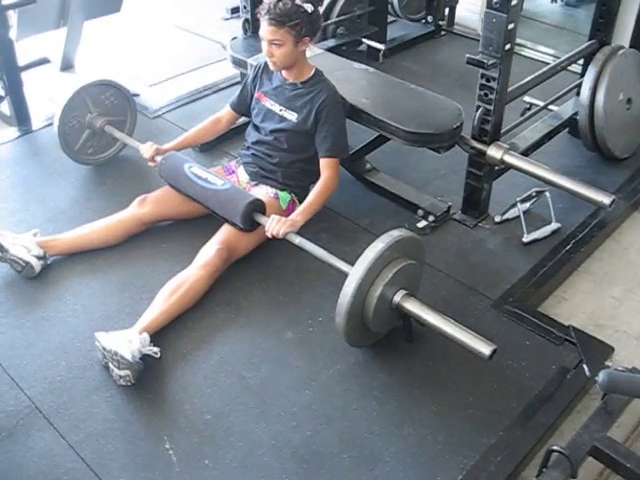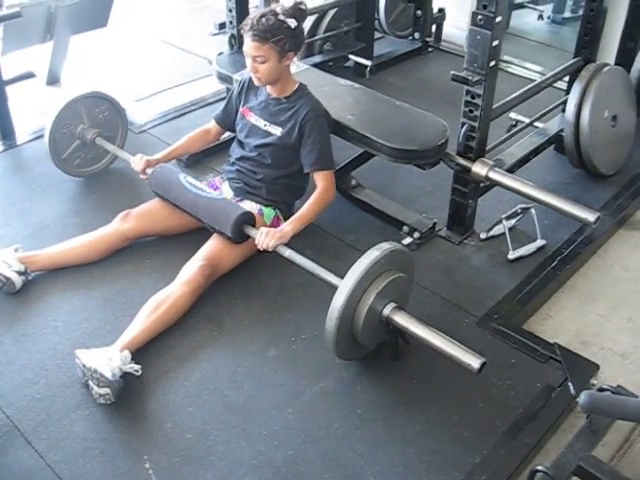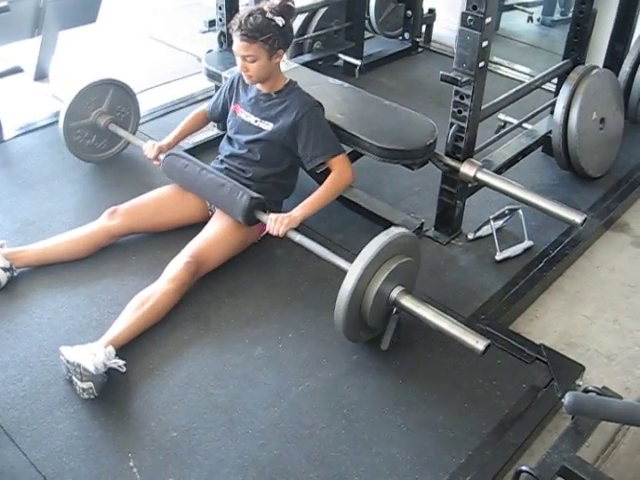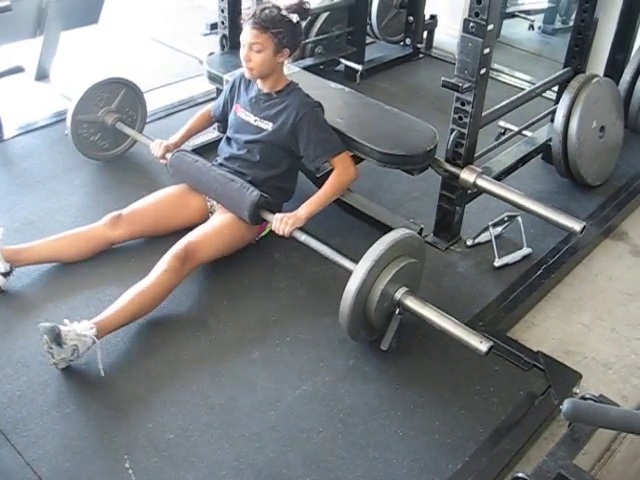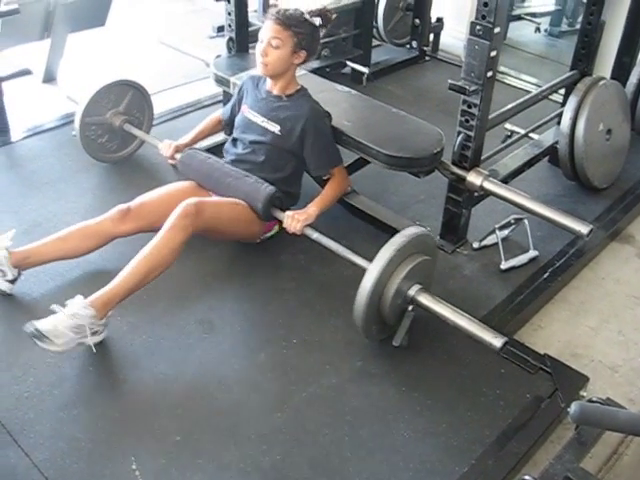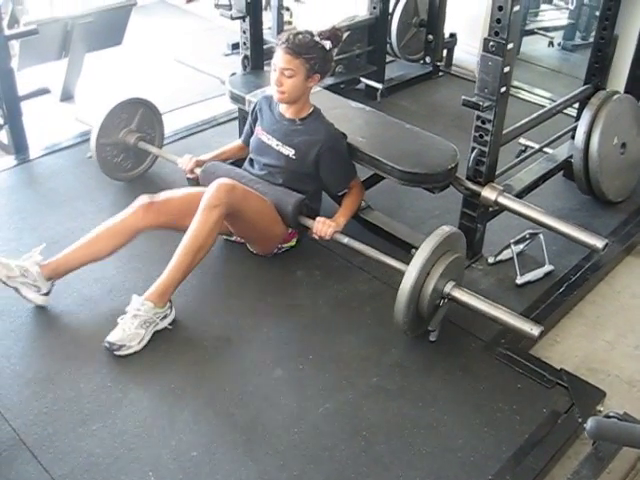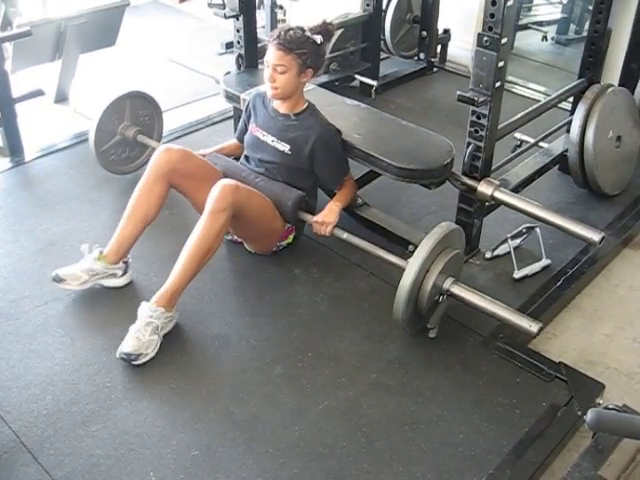
dt=0.5s
person 1, frame 1
left shoulder: (324, 99)
right shoulder: (264, 71)
left elbow: (329, 175)
right elbow: (224, 119)
left wrist: (297, 219)
right wrist: (168, 148)
left hip: (278, 191)
right hip: (240, 169)
left knee: (216, 253)
right knee: (145, 205)
left ankle: (135, 339)
right ankle: (36, 248)
person 1, frame 2
left shoulder: (309, 114)
right shoulder: (247, 87)
left elbow: (325, 187)
right elbow: (210, 132)
left wrist: (287, 230)
right wrist: (158, 159)
left hip: (262, 207)
right hip: (225, 185)
left knee: (199, 269)
right knee: (128, 221)
left ankle: (116, 357)
person 1, frame 3
left shoulder: (302, 109)
right shoulder: (239, 83)
left elbow: (343, 171)
right elbow: (205, 112)
left wrist: (296, 214)
right wrist: (167, 143)
left knee: (184, 266)
right knee: (115, 217)
left ankle: (100, 354)
person 1, frame 4
left shoulder: (301, 110)
right shoulder: (241, 83)
left elbow: (346, 169)
right elbow: (210, 113)
left wrist: (301, 214)
right wrist: (174, 142)
left knee: (180, 256)
right knee: (117, 223)
left ankle: (86, 333)
person 1, frame 5
left shoulder: (308, 115)
right shoulder: (251, 85)
left elbow: (339, 177)
right elbow: (222, 118)
left wrist: (308, 212)
right wrist: (183, 143)
left hip: (259, 210)
left knee: (190, 212)
right knee: (125, 215)
left ankle: (91, 312)
person 1, frame 6
left shoulder: (324, 138)
right shoulder: (264, 105)
left elbow: (355, 189)
left wrist: (336, 221)
right wrist: (203, 159)
left hip: (277, 226)
right hip: (234, 206)
left knee: (222, 189)
right knee: (147, 207)
left ankle: (154, 305)
right ankle: (41, 274)
person 1, frame 7
left shoulder: (318, 132)
right shoulder: (258, 102)
left elbow: (347, 184)
left wrist: (333, 208)
right wrist: (200, 156)
left hip: (275, 225)
right hip: (233, 207)
left knee: (226, 190)
right knee: (169, 156)
left ankle: (161, 308)
right ankle: (110, 263)
